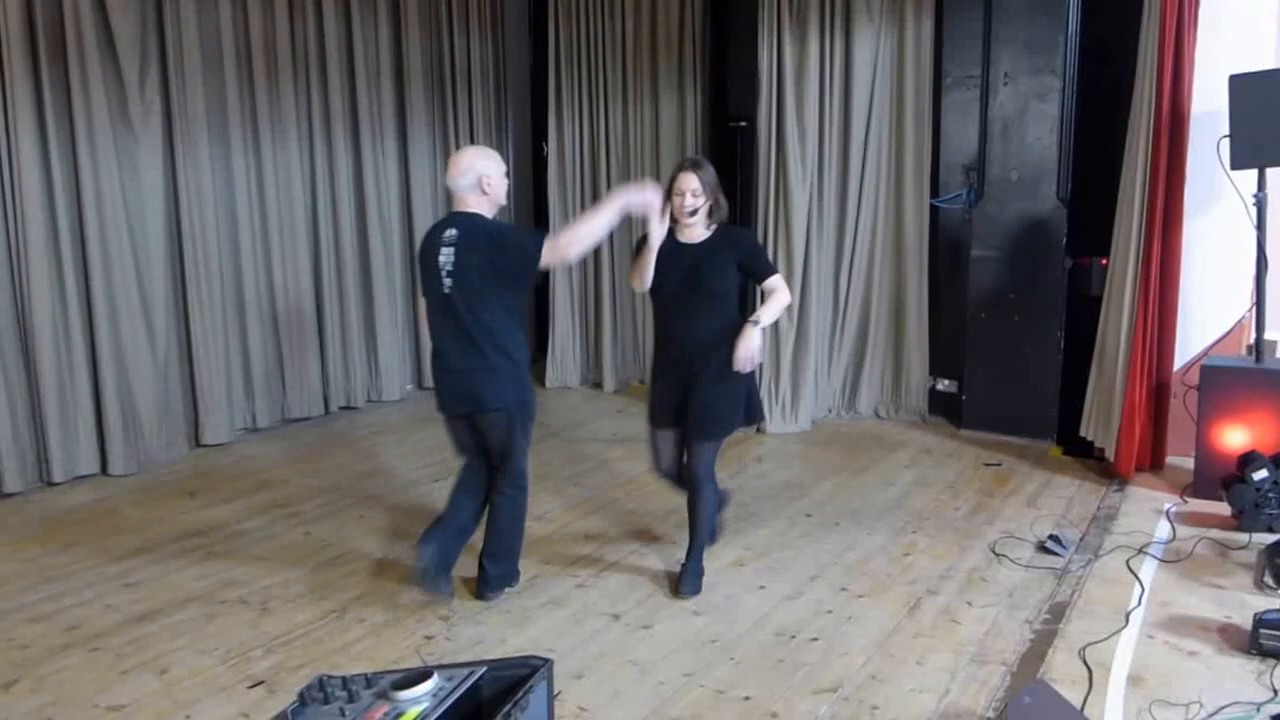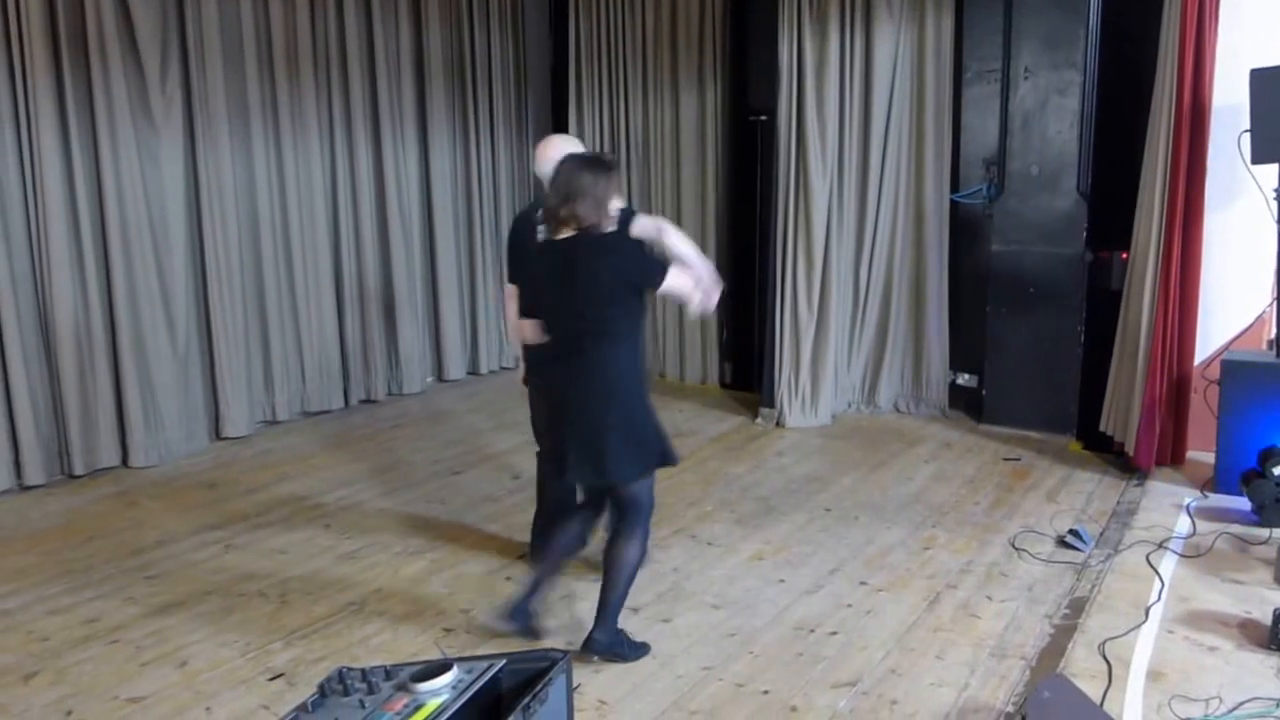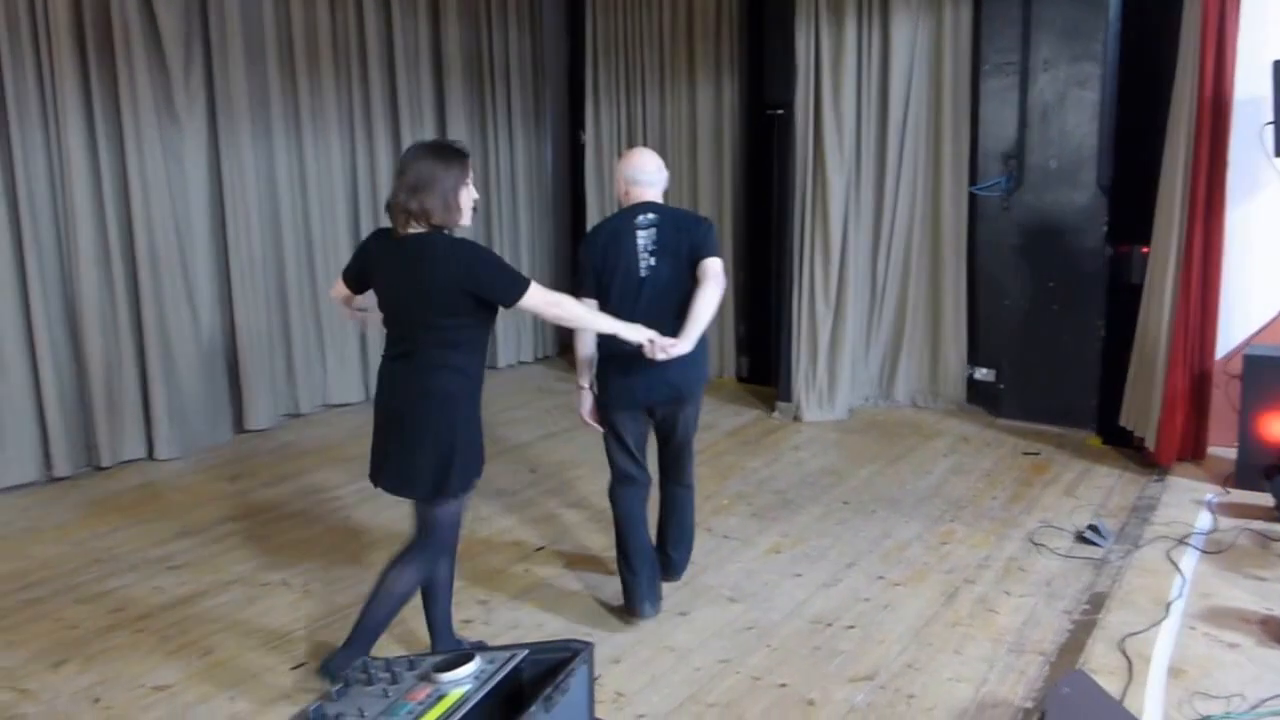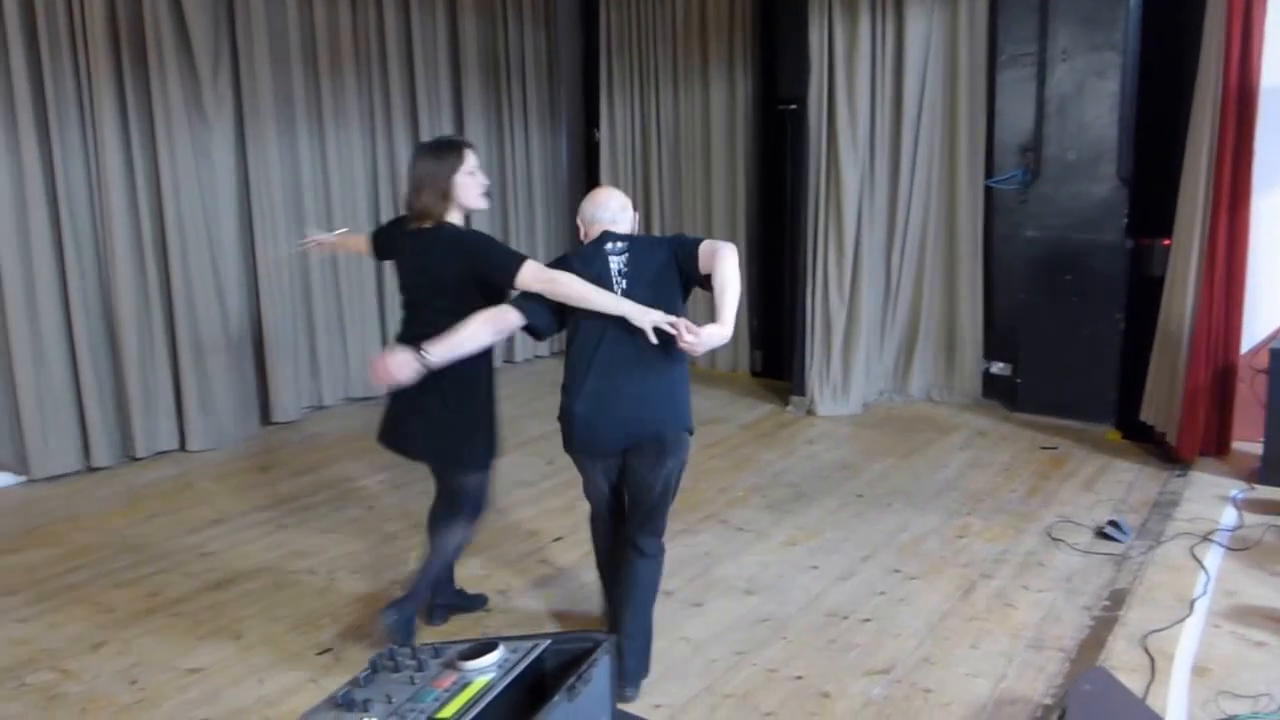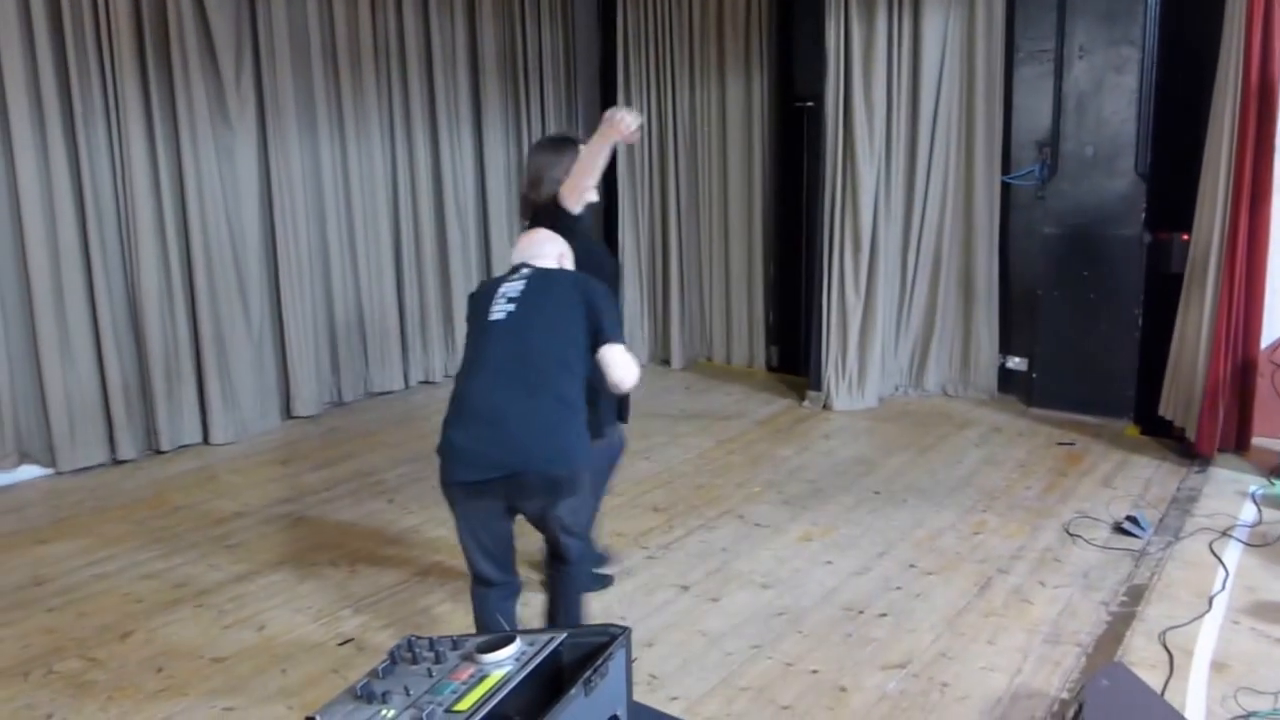
dt=0.7s
person 1, frame 1
left shoulder: (736, 242)
right shoulder: (654, 245)
left elbow: (780, 292)
right elbow: (641, 284)
left wrist: (754, 325)
right wrist: (654, 234)
left hip: (718, 373)
right hip: (671, 369)
left knee: (699, 467)
right knee: (667, 465)
left ankle: (695, 561)
right ankle: (712, 499)
person 1, frame 2
left shoulder: (543, 257)
right shoulder: (613, 250)
left elbow: (529, 332)
right elbow: (689, 284)
right wrist: (702, 288)
left hip: (570, 393)
right hip: (609, 397)
left knee: (596, 501)
right knee: (636, 510)
left ankle: (527, 600)
right ankle: (604, 633)
person 1, frame 3
left shoulder: (379, 246)
right shoulder: (463, 259)
left elbow: (342, 294)
right elbow: (550, 305)
right wrist: (625, 329)
left hip: (401, 400)
right hip: (441, 409)
left knee: (442, 524)
right knee: (432, 539)
left ankle: (444, 645)
right ankle: (350, 655)
person 1, frame 4
left shoulder: (404, 234)
right shoulder: (469, 249)
left elbow: (361, 241)
right elbow: (548, 282)
left wrist: (329, 240)
right wrist: (631, 309)
left hip: (419, 381)
right hip: (458, 387)
left knee: (452, 491)
right knee: (468, 503)
left ankle: (440, 595)
right ankle: (406, 608)
person 1, frame 5
left shoulder: (563, 224)
right shoulder: (556, 223)
right elbow: (577, 184)
right wrist: (606, 134)
left knee: (609, 447)
right knee: (592, 461)
person 2, frame 1
left shoulder: (433, 239)
right shoulder: (496, 240)
right elbow: (564, 249)
right wrist: (619, 201)
left hip: (451, 384)
right hip: (501, 386)
left knee: (478, 467)
right knee: (510, 476)
left ankle: (437, 547)
right ankle: (496, 575)
person 2, frame 2
left shoulder: (522, 224)
left elbow: (513, 298)
right elbow: (657, 231)
left wrist: (524, 357)
right wrist: (701, 268)
left hip: (543, 358)
left knee: (553, 450)
left ankle: (546, 540)
person 2, frame 3
left shoulder: (600, 237)
right shoulder: (695, 227)
left elbow: (586, 319)
right elbow: (713, 279)
left wrist: (585, 386)
right wrist: (686, 339)
left hip: (621, 382)
right hip: (681, 376)
left knee: (628, 482)
right knee: (677, 471)
left ankle: (642, 592)
right ankle: (673, 561)
person 2, frame 4
left shoulder: (567, 268)
right shoulder: (670, 251)
left elbow: (502, 320)
right elbow: (722, 253)
left wrist: (423, 358)
right wrist: (722, 326)
left hip: (591, 421)
right hip: (661, 420)
left knee: (607, 521)
right knee: (644, 539)
left ankle: (622, 612)
right ankle: (627, 668)
person 2, frame 5
left shoulder: (484, 295)
right shoulder: (586, 289)
right elbow: (621, 378)
right wrist: (629, 367)
left hip: (467, 455)
right hip: (552, 455)
left knee: (491, 579)
right knee: (568, 553)
